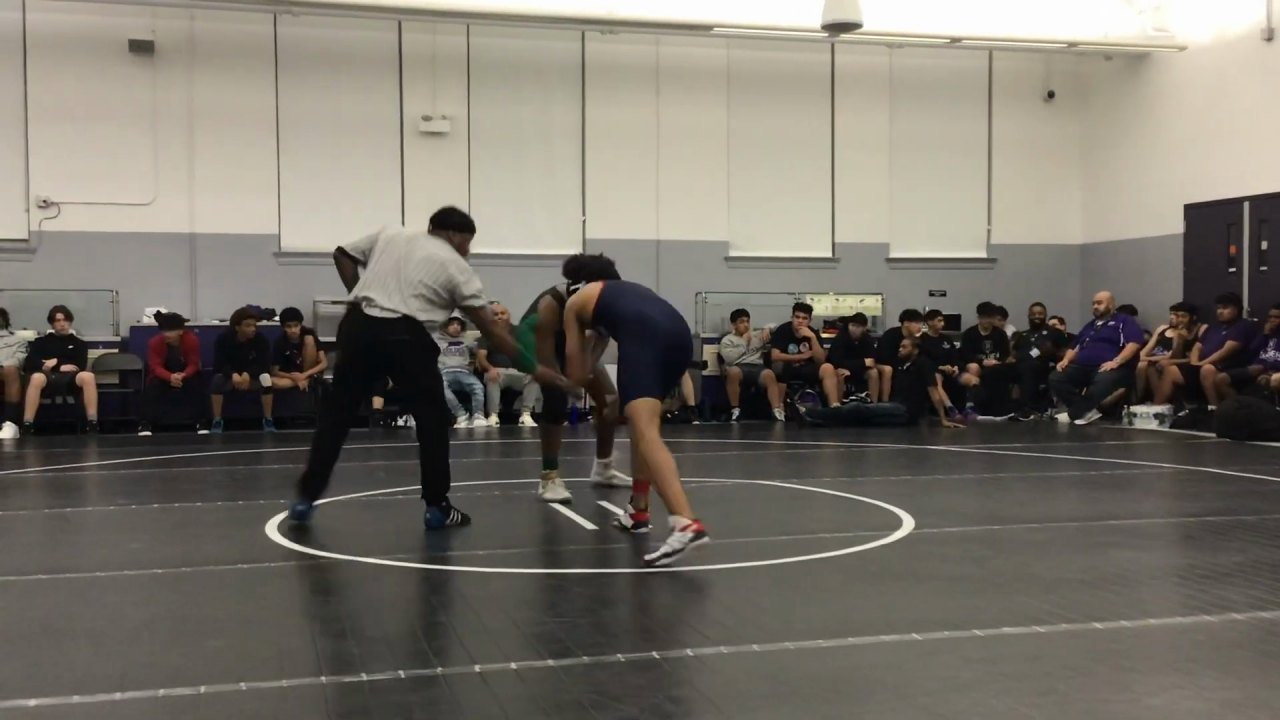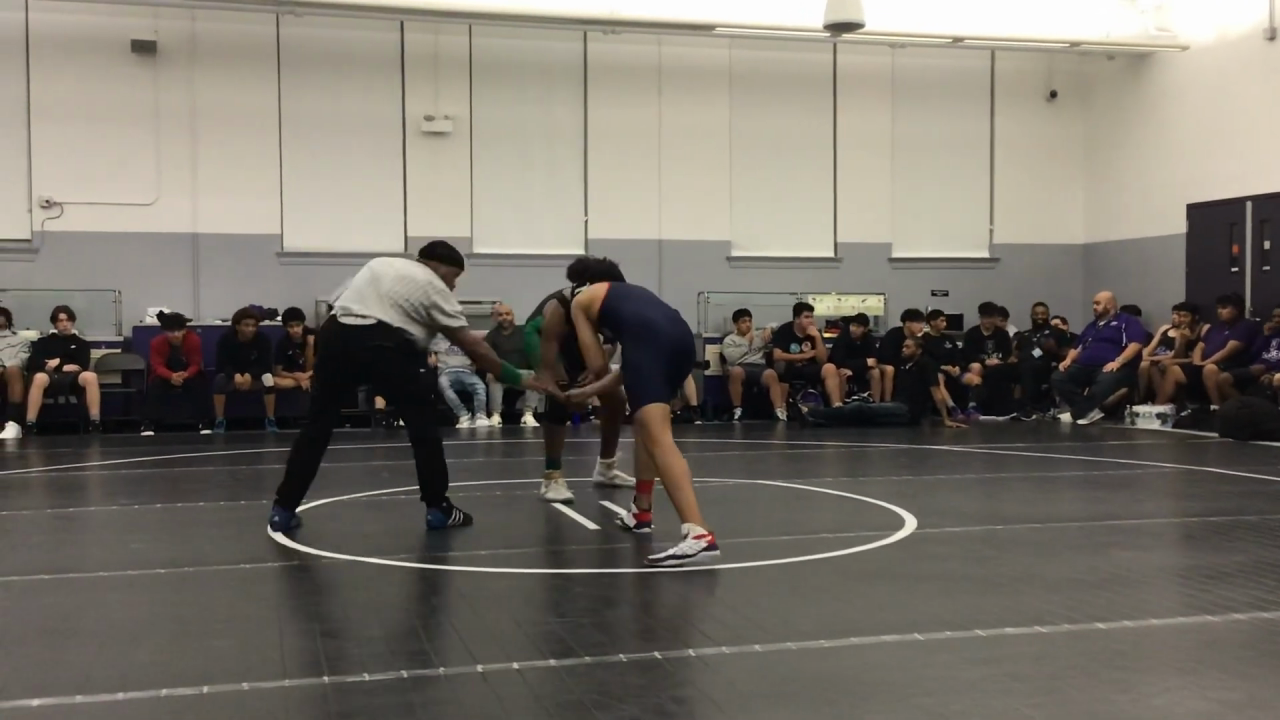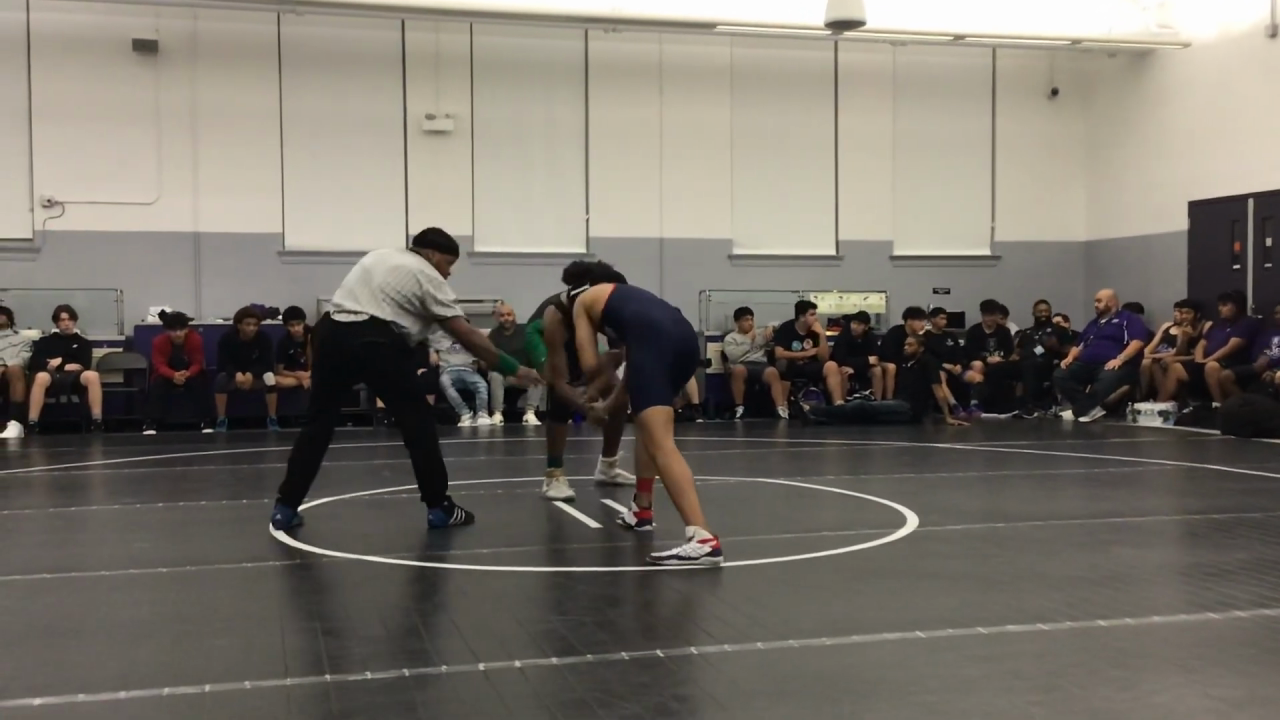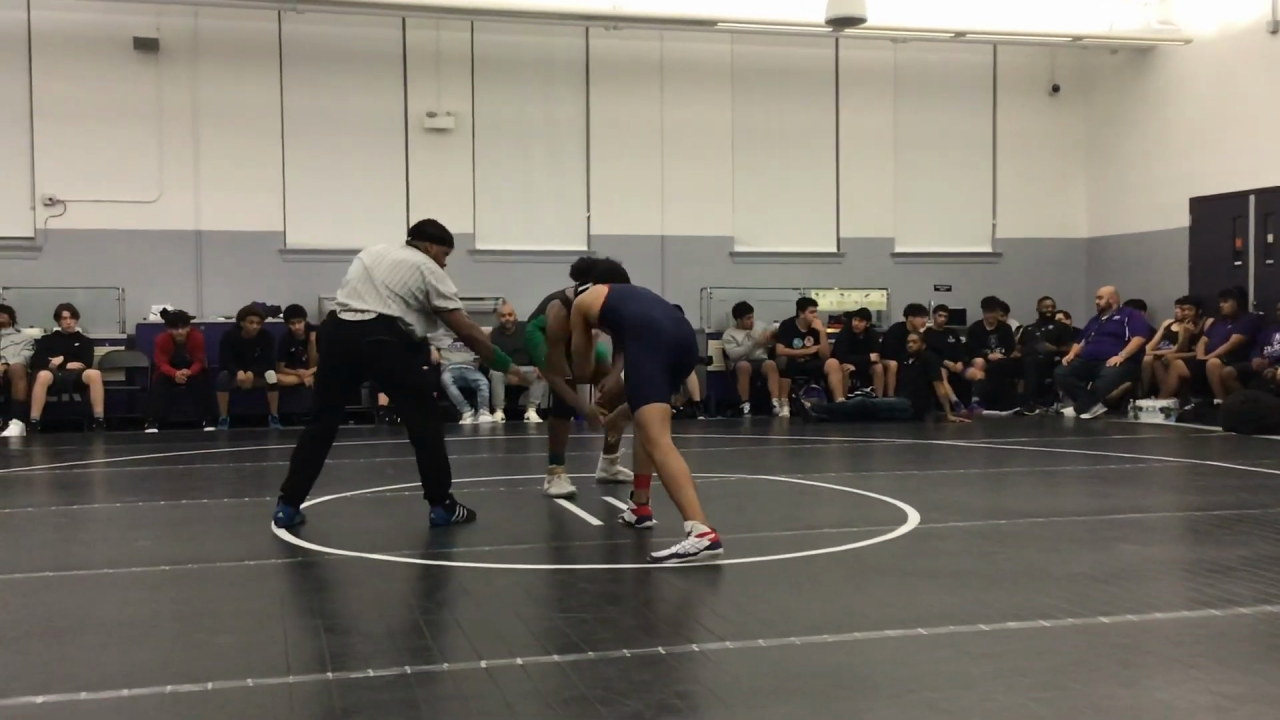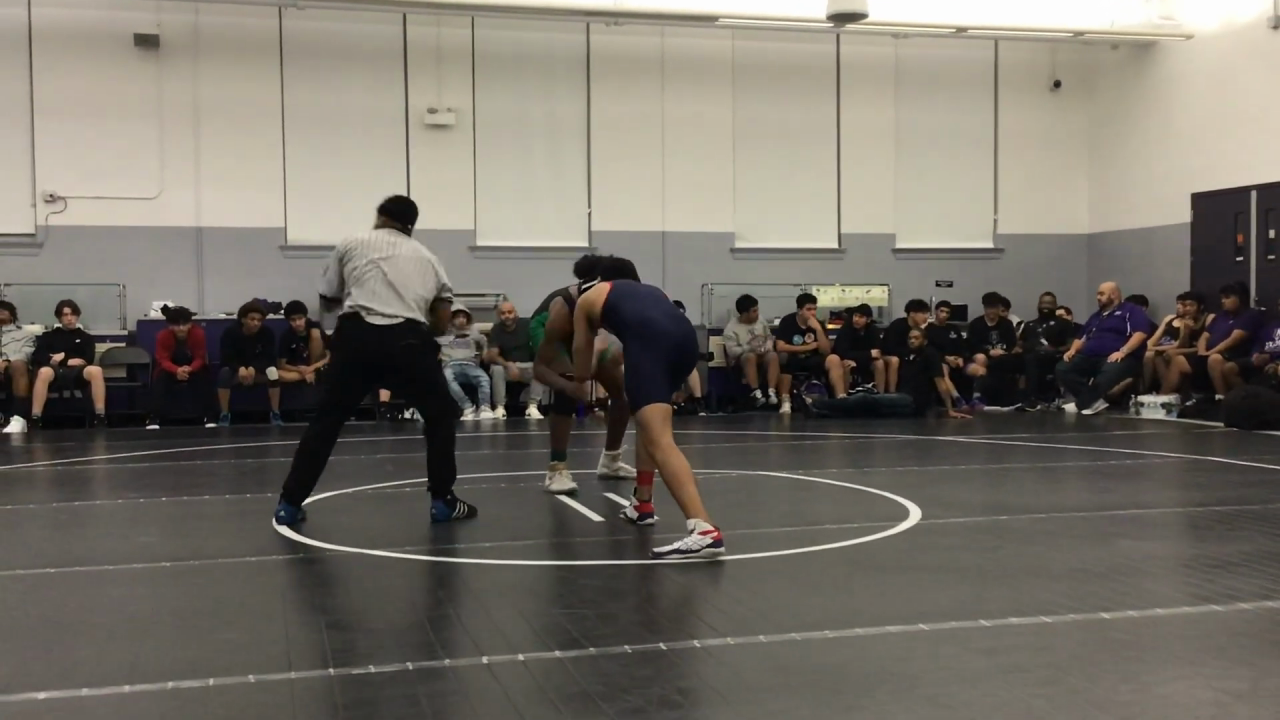
dt=0.3s
person 1, frame 1
left shoulder: (391, 235)
right shoulder: (454, 265)
left elbow: (343, 255)
right elbow: (490, 327)
right wrist: (530, 366)
left hip: (359, 327)
right hip: (404, 336)
left knee: (337, 414)
right knee: (432, 420)
left ankle: (304, 499)
right ankle: (437, 507)
person 1, frame 2
left shoulder: (379, 263)
right shoulder: (433, 287)
left elbow: (333, 300)
right elbow: (472, 345)
right wrist: (519, 379)
left hip: (335, 337)
right hip: (381, 344)
left knee: (319, 422)
right knee: (422, 422)
left ankle: (283, 509)
right ankle: (438, 508)
person 1, frame 3
left shoulder: (378, 255)
right shoulder: (427, 276)
right elbow: (467, 336)
right wrist: (513, 369)
left hip: (331, 332)
right hip: (375, 341)
left knee: (319, 421)
right knee: (417, 421)
left ankle: (285, 508)
right ankle: (439, 507)
person 1, frame 4
left shoulder: (372, 252)
right shoulder: (427, 269)
right elbow: (466, 330)
right wrist: (504, 364)
left hip: (337, 332)
right hip: (382, 339)
left knee: (324, 420)
right knee: (424, 418)
left ankle: (287, 506)
right ankle: (441, 505)
person 1, frame 5
left shoulder: (352, 244)
right shoulder: (427, 258)
left elbow: (328, 300)
right elbow: (441, 323)
left hip: (356, 335)
right hip: (406, 339)
left knee: (327, 419)
right knee: (441, 415)
left ankle: (289, 504)
right ankle: (443, 501)
person 2, frame 1
left shoulder: (576, 301)
right shoulder: (630, 290)
left elbow: (577, 376)
left wrist: (588, 361)
right wrist: (621, 397)
left hip: (644, 335)
right hip: (679, 332)
left knee: (646, 434)
right knee: (642, 422)
left ankle: (686, 524)
right ankle: (638, 511)
person 2, frame 2
left shoulder: (582, 300)
right shoulder: (630, 293)
left elbow: (597, 366)
right elbow: (631, 369)
right wrist: (590, 391)
left hip: (648, 340)
right hip: (682, 337)
left knee: (658, 440)
right knee: (645, 424)
left ankle: (699, 534)
right ankle: (641, 511)
person 2, frame 3
left shoulder: (584, 300)
right shoulder: (630, 298)
left elbow: (590, 366)
right elbow: (635, 368)
left wrist: (606, 368)
right wrist: (609, 404)
left hip: (653, 342)
right hip: (686, 339)
left knee: (660, 444)
right knee: (646, 423)
left ankle: (703, 539)
right ankle: (641, 510)
person 2, frame 4
left shoulder: (583, 301)
right shoulder: (634, 294)
left elbow: (582, 372)
left hip: (650, 341)
right hip: (684, 336)
left knee: (657, 441)
right knee: (645, 421)
left ankle: (702, 532)
right ankle: (639, 506)
person 2, frame 5
left shoulder: (587, 299)
right shoulder: (648, 291)
left elbow: (581, 371)
left wrist: (582, 388)
left hip: (649, 339)
right hip: (685, 335)
left knee: (658, 440)
right knee: (648, 422)
left ankle: (704, 531)
right ankle: (642, 503)
person 3, frame 1
right shoulder: (551, 306)
left elbow: (602, 336)
right elbow: (545, 368)
right hip: (536, 333)
left knee: (609, 397)
right knee: (556, 395)
left ankle: (603, 468)
right ankle: (549, 478)
person 3, frame 2
right shoulder: (558, 310)
left elbow: (612, 343)
right elbow: (546, 372)
left hip: (577, 338)
right hip: (541, 335)
left knee: (616, 399)
left ankle: (606, 468)
right ankle: (552, 478)
person 3, frame 3
right shoulder: (557, 315)
left elbow: (617, 352)
right elbow: (559, 381)
left wrist: (597, 386)
right wrist: (585, 409)
left hip: (578, 338)
right hip: (542, 336)
right knee: (561, 395)
left ankle: (608, 467)
right ankle: (554, 476)
person 3, frame 4
right shoulder: (561, 311)
right elbow: (554, 376)
left wrist: (614, 375)
right wrist: (583, 409)
right hip: (543, 332)
left knee: (619, 393)
right knee: (564, 393)
left ankle: (609, 464)
right ankle: (555, 473)
person 3, frame 5
right shoulder: (564, 308)
right elbow: (539, 368)
left wrist: (621, 352)
right wrist: (567, 385)
right hip: (546, 328)
left knee: (624, 390)
right knee: (567, 391)
left ankle: (611, 461)
right ankle: (557, 470)
